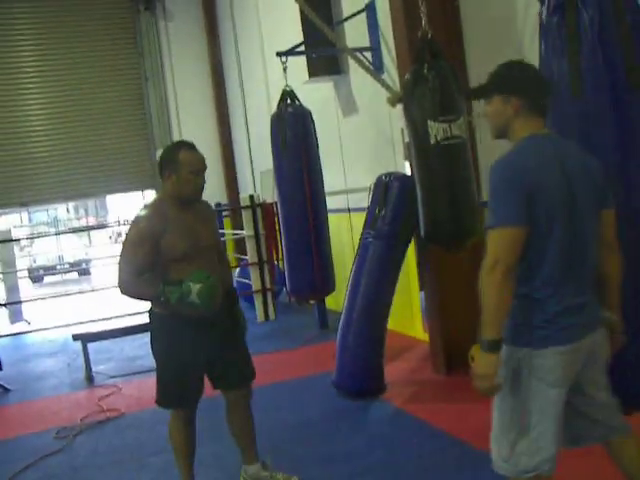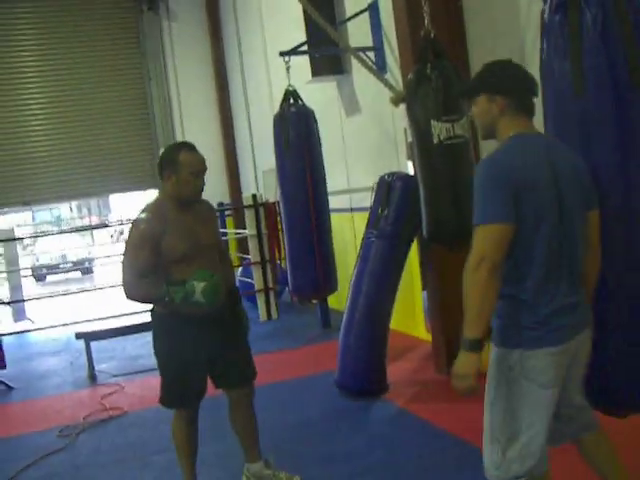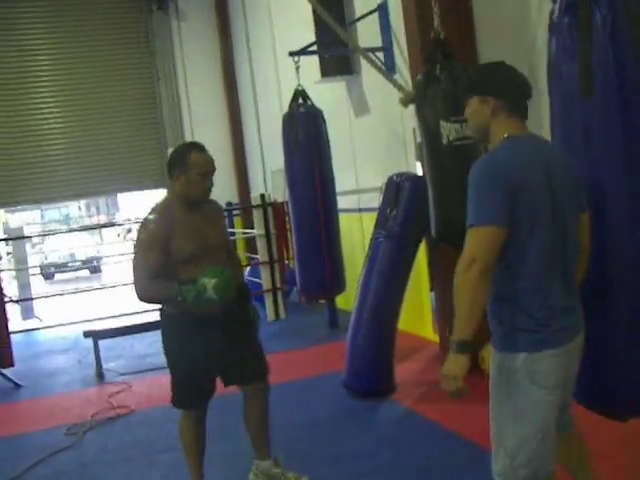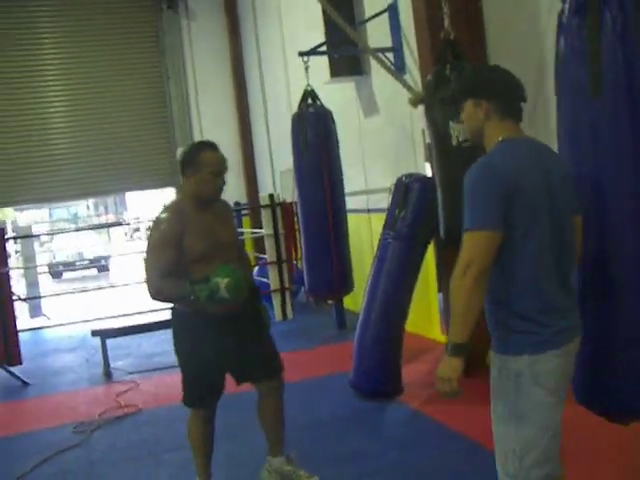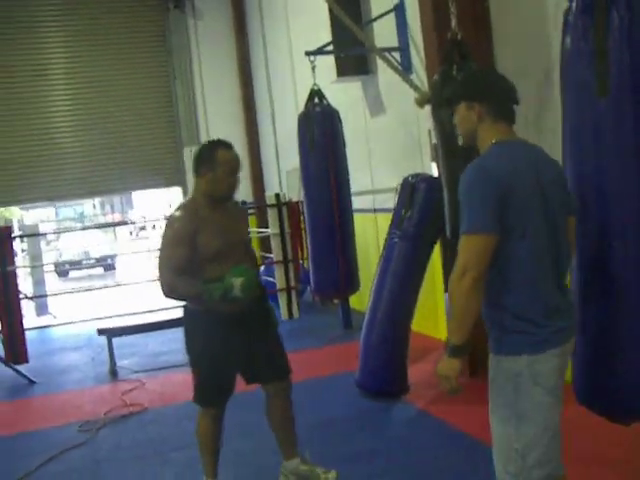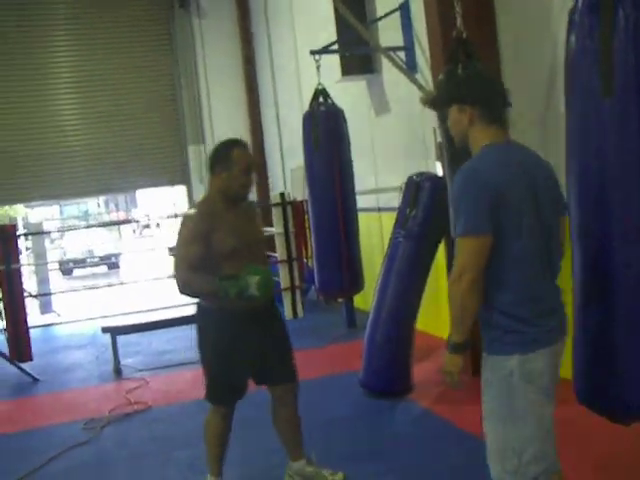
dt=0.1s
person 1, frame 1
left shoulder: (510, 169)
right shoulder: (584, 162)
left elbow: (500, 265)
left wrist: (488, 345)
left hip: (537, 339)
right hip: (588, 326)
person 1, frame 2
left shoulder: (498, 167)
right shoulder: (569, 159)
left elbow: (483, 262)
right elbow: (592, 245)
left wrist: (470, 344)
left hip: (524, 337)
right hip: (571, 325)
right knee: (578, 422)
person 1, frame 3
left shoulder: (492, 168)
right shoulder: (561, 160)
left elbow: (477, 264)
right elbow: (581, 246)
left wrist: (460, 346)
left hip: (524, 339)
right hip: (568, 326)
right knee: (556, 423)
person 1, frame 4
left shoulder: (488, 171)
right shoulder: (555, 163)
left elbow: (472, 268)
right elbow: (574, 245)
left wrist: (455, 348)
left hip: (524, 340)
right hip: (562, 325)
right knee: (538, 436)
person 1, frame 5
left shoulder: (483, 174)
right shoulder: (547, 165)
left elbow: (470, 272)
left wrist: (454, 349)
left hip: (521, 340)
right hip: (557, 325)
right knee: (535, 436)
person 1, frame 6
left shoulder: (474, 176)
right shoulder: (539, 166)
left elbow: (468, 275)
left wrist: (456, 343)
left hip: (513, 340)
right hip: (548, 326)
right knee: (511, 437)
person 2, frame 1
left shoulder: (205, 211)
right shoulder: (149, 223)
right elbow: (128, 282)
left wrist: (233, 303)
right wrist: (176, 294)
left hip: (218, 318)
right hip: (176, 327)
left knee: (240, 392)
right knee: (183, 409)
person 2, frame 2
left shoulder: (205, 210)
right shoulder: (149, 224)
right elbow: (133, 286)
left wrist: (235, 301)
right wrist: (181, 294)
left hip: (220, 316)
right hip: (179, 327)
left knee: (242, 392)
right knee: (186, 409)
person 2, frame 3
left shoulder: (213, 210)
right shoulder: (157, 225)
right elbow: (145, 287)
left wrist: (245, 298)
right wrist: (193, 292)
left hip: (230, 315)
right hip: (188, 326)
left knee: (257, 387)
right knee: (195, 409)
person 2, frame 4
left shoulder: (224, 210)
right shoulder: (170, 223)
right elbow: (157, 287)
left wrist: (255, 297)
right wrist: (207, 290)
left hip: (242, 313)
right hip: (199, 324)
left knee: (271, 384)
right knee: (204, 408)
person 2, frame 5
left shoulder: (235, 209)
right shoulder: (183, 221)
right elbow: (170, 284)
left wrist: (261, 298)
right wrist: (220, 289)
left hip: (250, 314)
right hip: (210, 323)
left knee: (279, 386)
right knee: (213, 407)
person 2, frame 6
left shoulder: (248, 209)
right shoulder: (200, 219)
right elbow: (185, 281)
left wrist: (266, 291)
right wrist: (236, 287)
left hip: (261, 314)
right hip: (222, 322)
left knee: (286, 390)
right knee: (223, 405)
